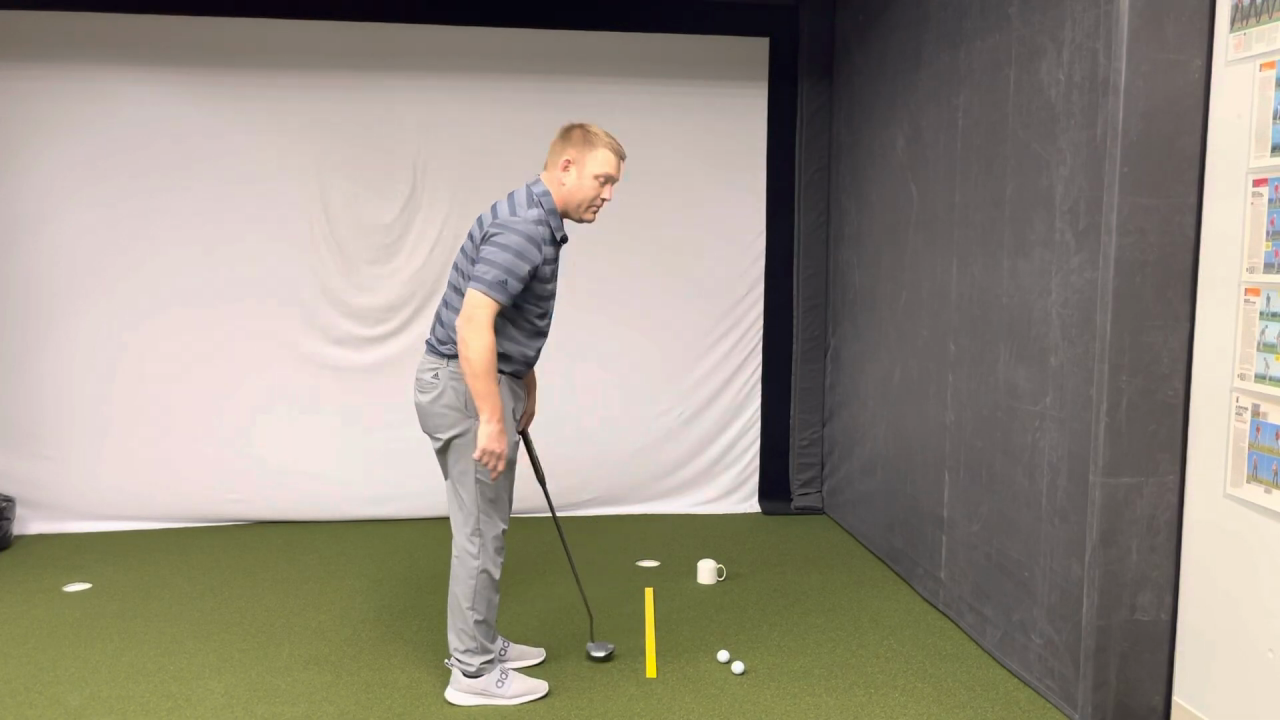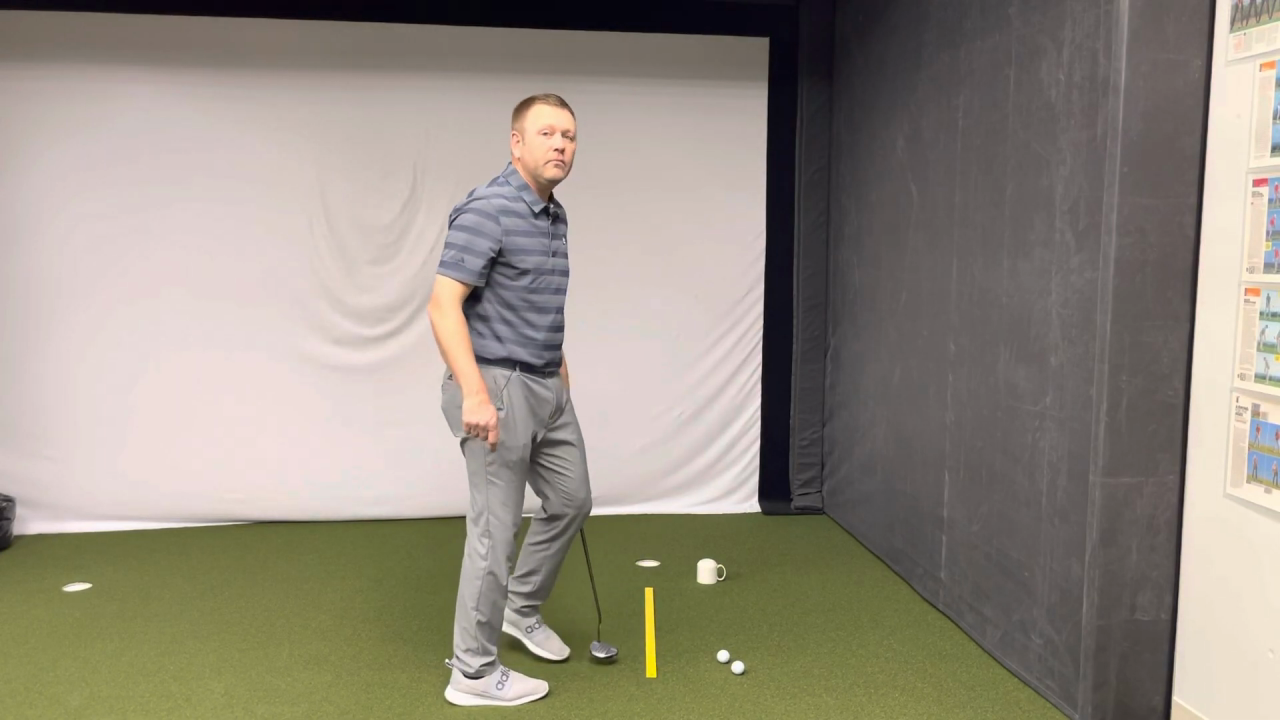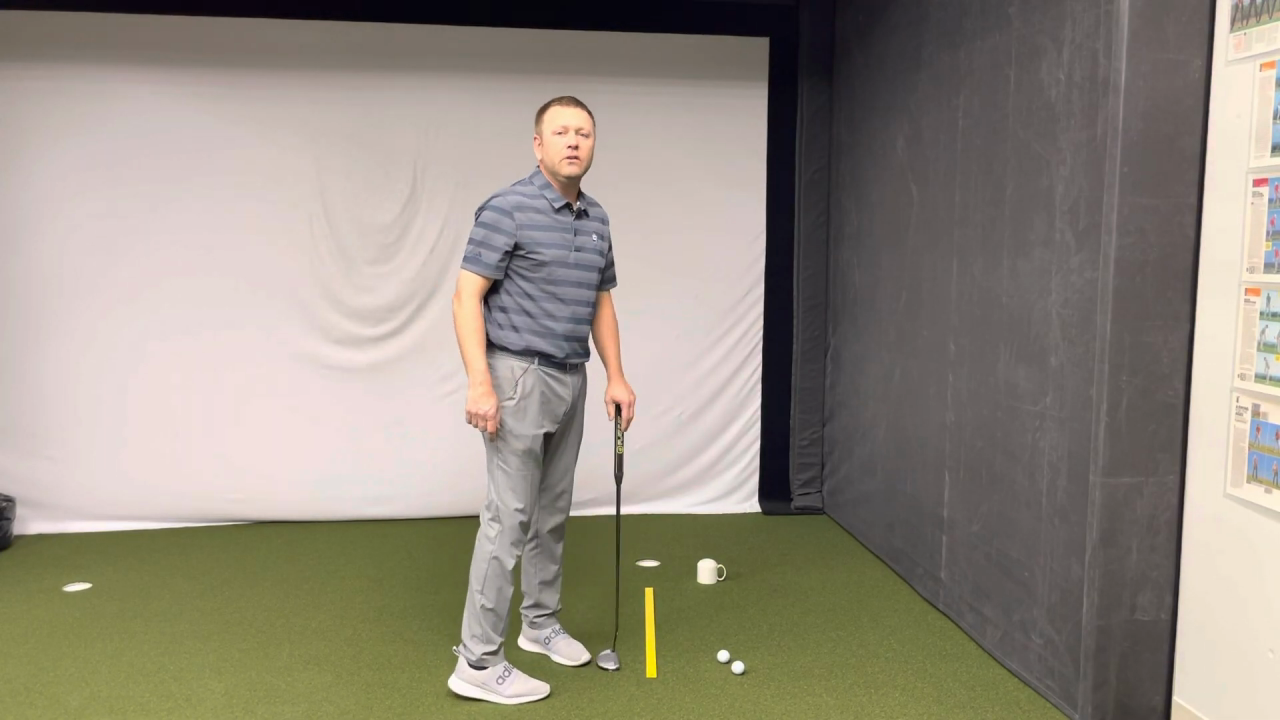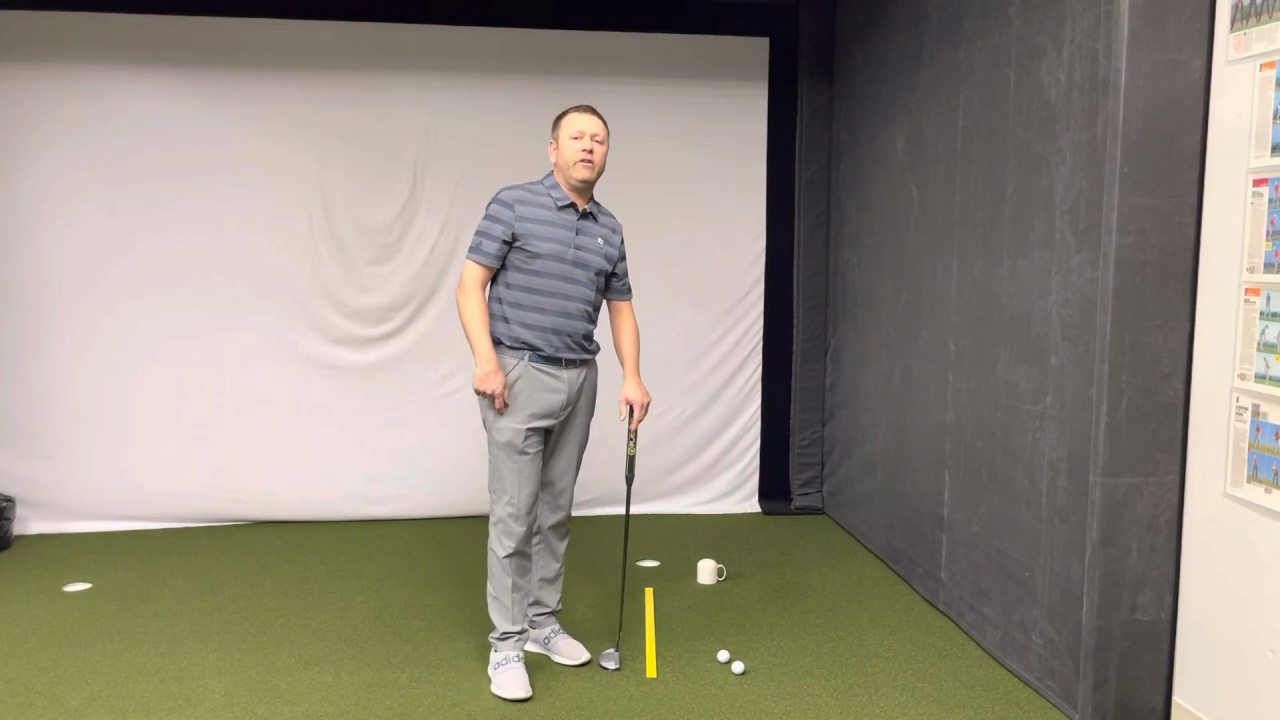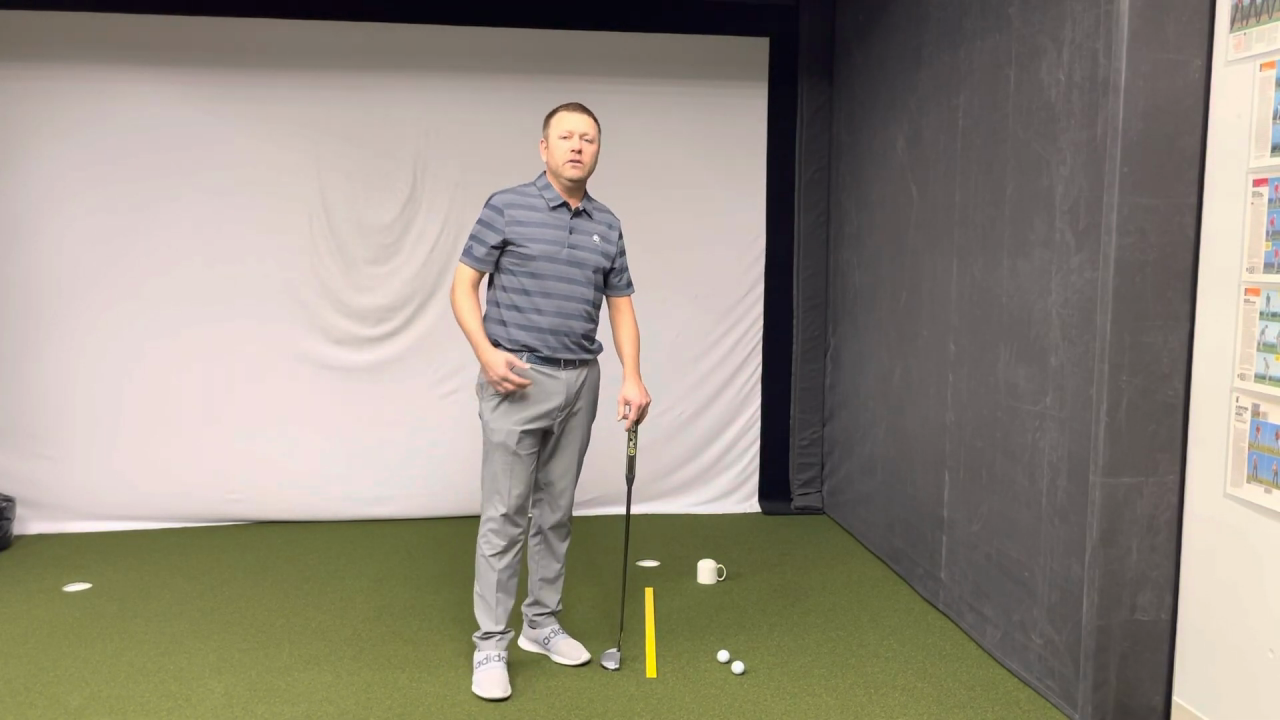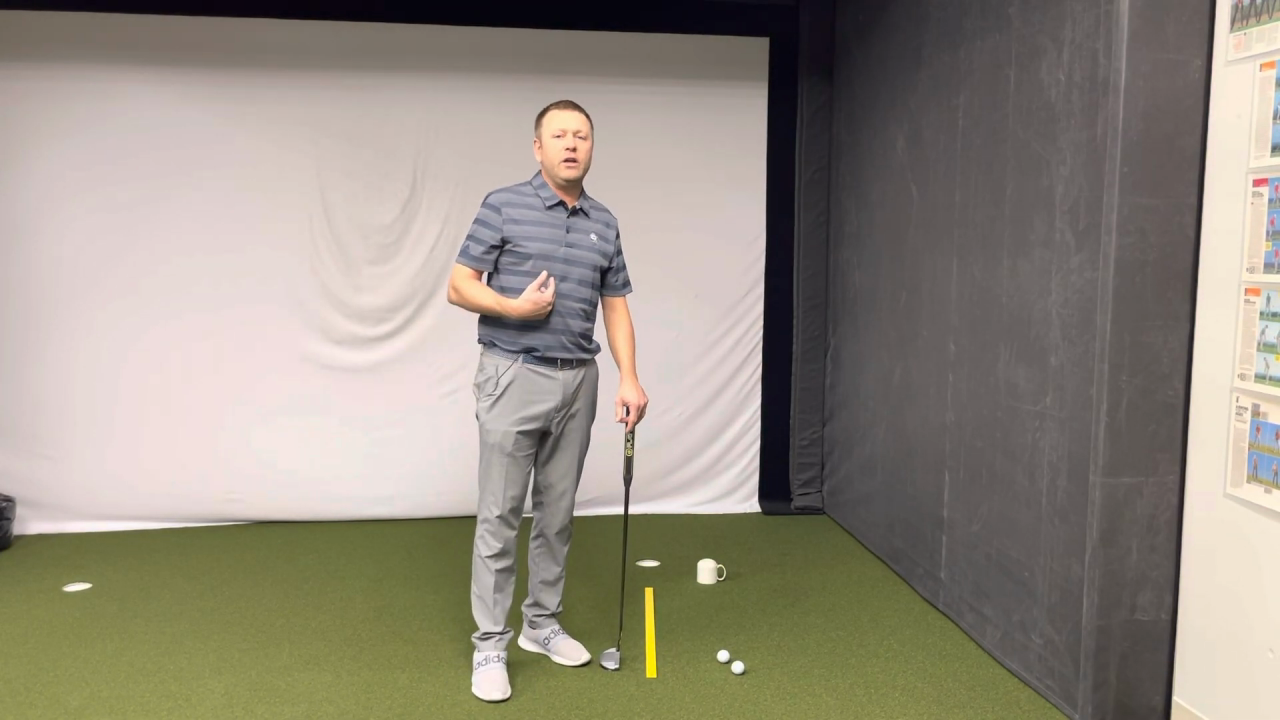
dt=0.5s
person 1, frame 1
left shoulder: (541, 225)
right shoulder: (521, 228)
right elbow: (472, 323)
left wrist: (523, 387)
right wrist: (491, 420)
left hip: (489, 385)
right hip: (463, 389)
left knee: (491, 525)
right knee: (481, 530)
left ankle: (480, 643)
right ankle: (472, 671)
person 1, frame 2
left shoulder: (555, 215)
right shoulder: (487, 210)
right elbow: (444, 305)
left wrist: (559, 370)
right wrist: (474, 392)
left hip: (545, 386)
right hip: (498, 388)
left knee: (571, 500)
right knee: (496, 530)
left ankle: (523, 608)
right ankle: (473, 671)
person 1, frame 3
left shoulder: (597, 219)
right shoulder: (506, 209)
left elbow: (601, 302)
right elbow: (467, 296)
left wrist: (616, 376)
right wrist: (480, 382)
left hip: (570, 381)
right hip: (518, 378)
left knee: (551, 513)
right knee: (508, 518)
left ankle: (541, 622)
right ankle: (479, 662)
person 1, frame 4
left shoulder: (610, 228)
right shoulder: (512, 204)
left elbow: (620, 307)
right elbow: (470, 284)
left wrist: (632, 377)
right wrist: (485, 359)
left hip: (578, 381)
right hip: (519, 374)
left knee: (554, 511)
right knee: (514, 513)
left ankle: (543, 622)
right ankle: (506, 643)
person 1, frame 5
left shoulder: (607, 223)
right shoulder: (506, 207)
left elbow: (620, 304)
right elbow: (463, 284)
left wrist: (632, 377)
right wrist: (486, 352)
left hip: (579, 381)
right hip: (517, 381)
left knee: (555, 510)
right knee: (504, 514)
left ankle: (541, 623)
right ankle: (490, 644)
person 1, frame 6
left shoulder: (605, 222)
right shoulder: (503, 206)
left elbow: (616, 306)
right elbow: (459, 286)
left wrist: (629, 379)
right wrist: (516, 307)
left hip: (578, 382)
right hip: (513, 377)
left knee: (557, 512)
right knee: (500, 514)
left ankle: (542, 623)
right ankle: (490, 644)
